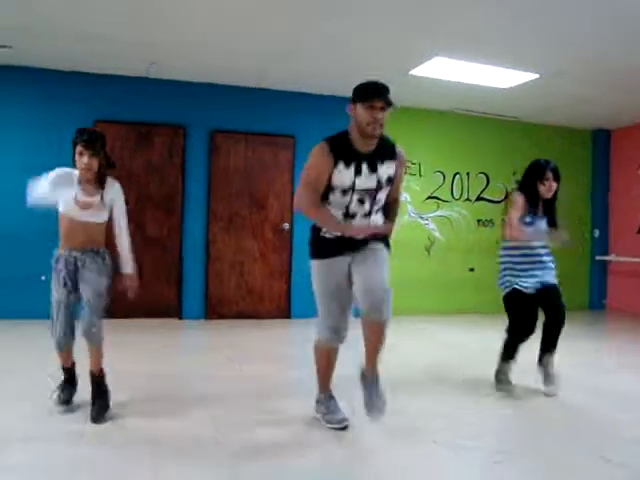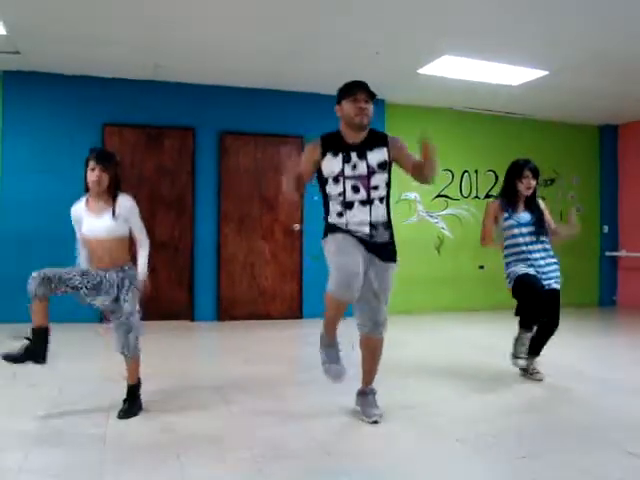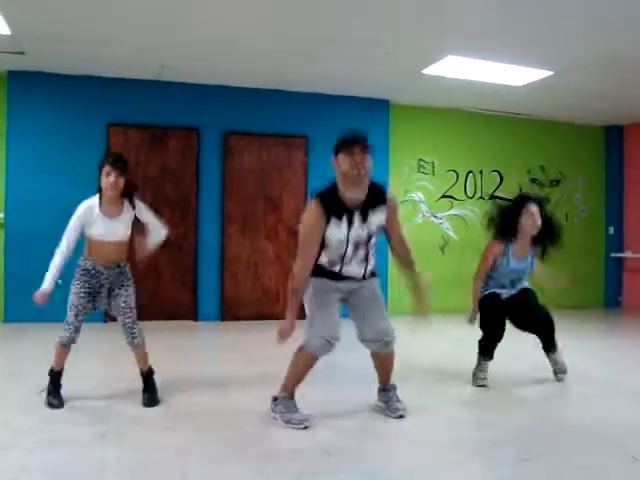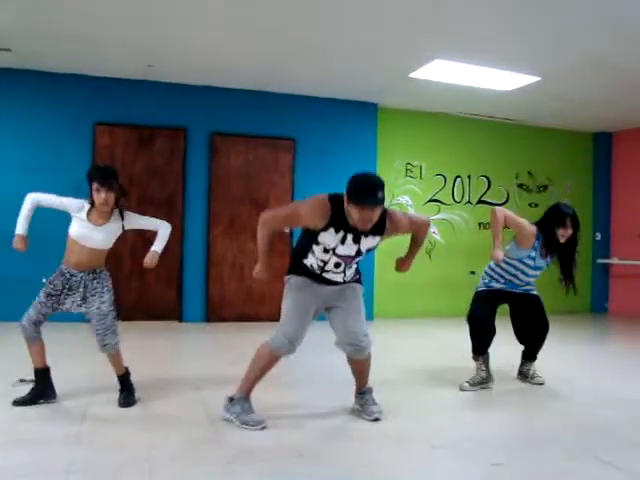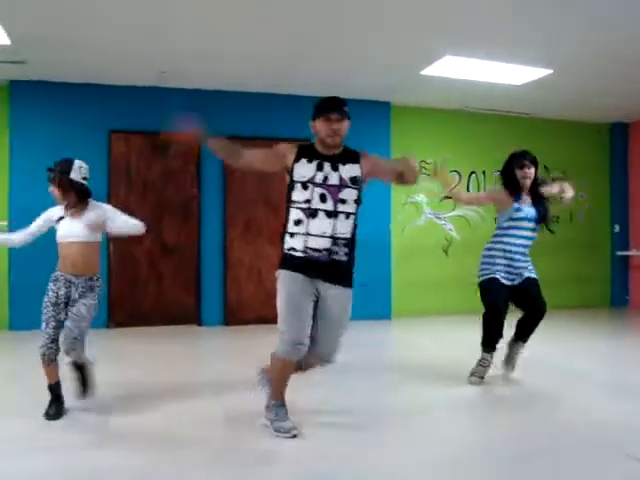
dt=1s
person 1, frame 1
left shoulder: (395, 155)
right shoulder: (327, 152)
right elbow: (302, 202)
left wrist: (384, 231)
right wrist: (347, 228)
left hip: (370, 246)
right hip: (330, 249)
left knee: (376, 297)
right knee: (332, 328)
left ankle: (370, 374)
right ankle: (324, 398)
person 1, frame 2
left shoulder: (389, 144)
right shoulder: (320, 148)
left elbow: (425, 177)
right elbow: (294, 190)
left wrist: (429, 159)
right wrist: (290, 178)
left hip: (381, 246)
right hip: (342, 238)
left knee: (374, 321)
right knee: (346, 283)
left ankle: (366, 392)
right ankle: (328, 340)
person 1, frame 3
left shoulder: (384, 201)
right shoulder: (320, 208)
left elbow: (398, 246)
right elbow: (303, 264)
left wrist: (414, 279)
right wrist: (290, 316)
left hip: (363, 281)
right hip: (325, 279)
left knee: (382, 335)
right knee: (323, 337)
left ankle: (386, 392)
right ankle: (283, 399)
person 1, frame 4
left shoulder: (390, 223)
right shoulder: (322, 209)
left elbow: (423, 225)
right elbow: (268, 220)
left wrist: (408, 259)
right wrist: (263, 263)
left hip: (345, 284)
right hip: (305, 279)
left knee: (357, 340)
right knee: (286, 338)
left ankle: (363, 395)
right ankle: (238, 400)
person 1, frame 5
left shoulder: (364, 163)
right shoulder: (293, 155)
left elbow: (408, 176)
right elbow: (237, 156)
left wrist: (407, 168)
right wrist: (208, 139)
left hip: (339, 276)
right hip: (297, 270)
left knee: (323, 352)
right knee: (294, 343)
left ankle: (273, 375)
right ankle: (276, 405)
person 2, frame 1
left shoulder: (112, 188)
right shoulder: (63, 177)
left elbow: (121, 230)
right elbow: (35, 192)
left wrist: (129, 269)
right wrist: (72, 199)
left hip: (96, 259)
right hip: (65, 259)
left knee: (90, 320)
right knee: (61, 327)
left ankle: (99, 388)
right ankle: (68, 378)
person 2, frame 2
left shoulder: (125, 203)
right shoulder: (78, 209)
left elbow: (142, 240)
right elbow: (83, 246)
left wrist: (142, 273)
right wrist: (86, 272)
left hip: (123, 276)
right hip: (90, 274)
left knee: (129, 334)
right knee: (38, 280)
left ankle: (133, 395)
right ankle: (37, 346)
person 2, frame 3
left shoulder: (133, 205)
right shoulder: (87, 207)
left elbow: (161, 229)
right elbow: (64, 248)
left wrist: (149, 243)
right wrist: (46, 285)
left hip: (119, 272)
right hip: (88, 270)
left knee: (132, 327)
right knee: (71, 326)
left ankle: (148, 382)
right ankle: (54, 384)
person 2, frame 4
left shoulder: (124, 218)
right shoulder: (76, 207)
left elbow: (164, 226)
right elbow: (32, 198)
left wrist: (155, 251)
right wrist: (20, 232)
left hip: (96, 279)
right hip: (66, 275)
left knee: (106, 333)
right knee: (29, 323)
left ankle: (125, 385)
right ankle: (43, 385)
person 2, frame 5
left shoulder: (100, 210)
right shoulder: (55, 213)
left elbow: (137, 227)
right elbow: (22, 238)
left wrist: (108, 227)
left hip: (88, 287)
right hip: (60, 283)
left knee: (71, 340)
right knee: (48, 344)
left ankle: (80, 366)
right ankle: (56, 398)
person 3, frame 1
left shoulder: (547, 207)
right shoulder: (519, 200)
right elbow: (510, 233)
right wrist: (544, 235)
left hip: (541, 273)
right hip: (515, 275)
left knee: (556, 313)
right knee: (522, 324)
left ankle: (547, 363)
right ankle: (503, 367)
person 3, frame 2
left shoulder: (538, 205)
right shoulder: (497, 206)
left elbow: (555, 233)
right elbow: (485, 241)
left wrist: (570, 228)
right wrist: (494, 232)
left hip: (548, 271)
right hip: (521, 270)
left knee: (550, 323)
right knee: (535, 293)
left ankle: (529, 360)
right ankle: (524, 335)
person 3, frame 3
left shoulder: (537, 243)
right shoulder: (500, 244)
right elbow: (480, 275)
right wrist: (475, 307)
left hip: (519, 290)
right hip: (493, 291)
left knee: (543, 321)
right knee: (494, 327)
left ankle: (553, 354)
right ankle: (482, 366)
person 3, frame 4
left shoulder: (559, 245)
right shoulder: (530, 233)
left elbow: (569, 259)
right elbow: (498, 212)
left wrist: (568, 275)
right wrist: (497, 247)
left hip: (523, 289)
right hip: (494, 283)
left knee: (540, 326)
right knee: (478, 317)
left ankle: (527, 367)
right ankle: (482, 371)
person 3, frame 5
left shoulder: (538, 194)
right shoulder: (503, 195)
left elbow: (561, 186)
right elbow: (465, 199)
left wrist: (567, 192)
right wrist: (446, 185)
left hip: (522, 269)
right hip: (496, 268)
left knee: (537, 308)
right knee: (496, 312)
left ankle: (516, 345)
right ankle: (486, 357)
